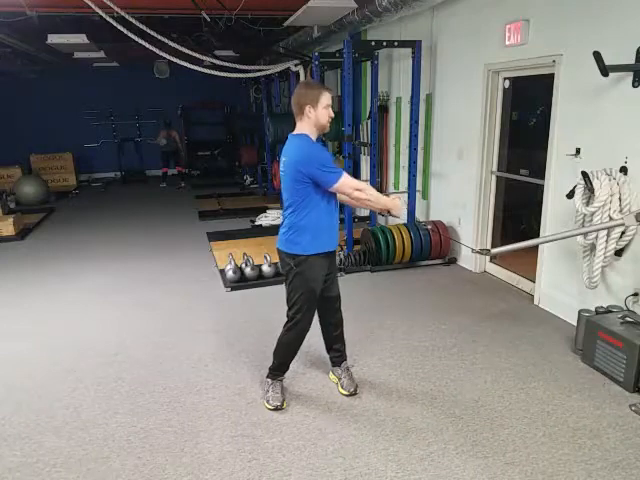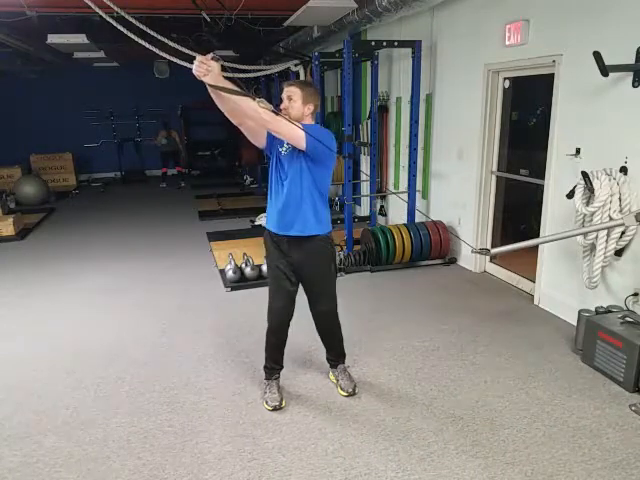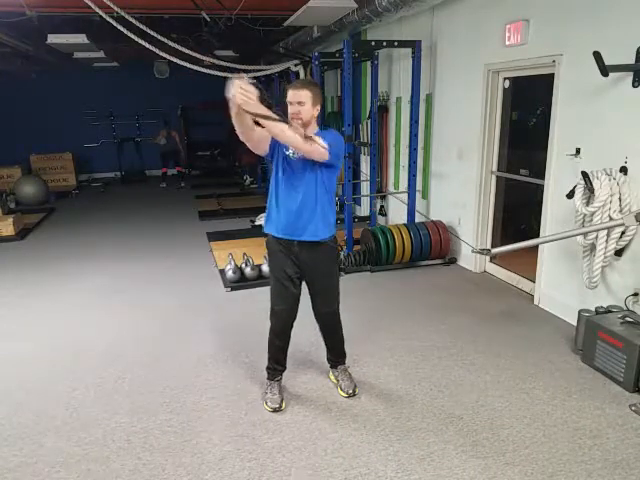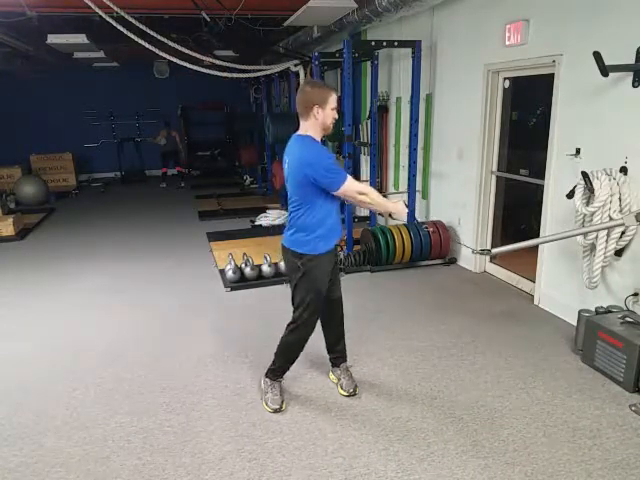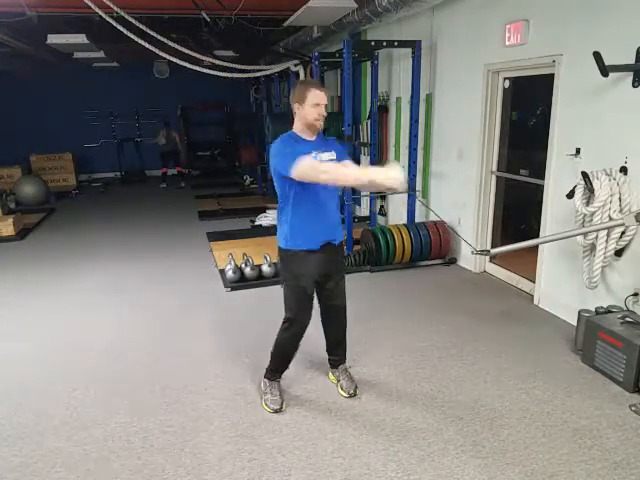
dt=1s
person 1, frame 1
left shoulder: (303, 147)
right shoulder: (308, 152)
left elbow: (339, 191)
right elbow: (351, 190)
left wrist: (380, 202)
right wrist: (389, 204)
left hip: (322, 247)
right hip: (302, 252)
left knee: (331, 308)
right knee: (299, 319)
left ankle: (339, 365)
right ankle: (274, 378)
person 1, frame 2
left shoulder: (322, 139)
right shoulder: (276, 140)
left elbow: (268, 120)
right elbow: (241, 118)
left wrist: (221, 81)
right wrist: (211, 83)
left hip: (314, 241)
right hip: (278, 240)
left knee: (325, 310)
right knee: (278, 314)
left ankle: (338, 365)
right ankle: (271, 377)
person 1, frame 3
left shoulder: (332, 141)
right shoulder: (274, 141)
left elbow: (306, 149)
right elbow: (249, 136)
left wrist: (258, 110)
right wrist: (238, 104)
left hip: (321, 243)
right hip: (281, 243)
left knee: (328, 311)
right knee: (282, 315)
left ankle: (339, 366)
right ankle: (274, 378)
person 1, frame 4
left shoulder: (300, 145)
right shoulder: (313, 155)
left elbow: (343, 190)
right elbow: (357, 192)
left wrist: (382, 205)
right wrist: (392, 208)
left hip: (321, 247)
right hip: (307, 253)
left knee: (332, 307)
right knee: (305, 318)
left ankle: (338, 365)
right ankle: (272, 378)
person 1, frame 5
left shoulder: (333, 146)
right shoulder: (283, 148)
left elbow: (355, 175)
right elbow: (321, 174)
left wrist: (381, 177)
right wrist: (381, 176)
left hip: (332, 245)
right hip: (298, 250)
left knee: (336, 310)
right knee: (296, 319)
left ankle: (338, 366)
right ankle: (271, 378)
